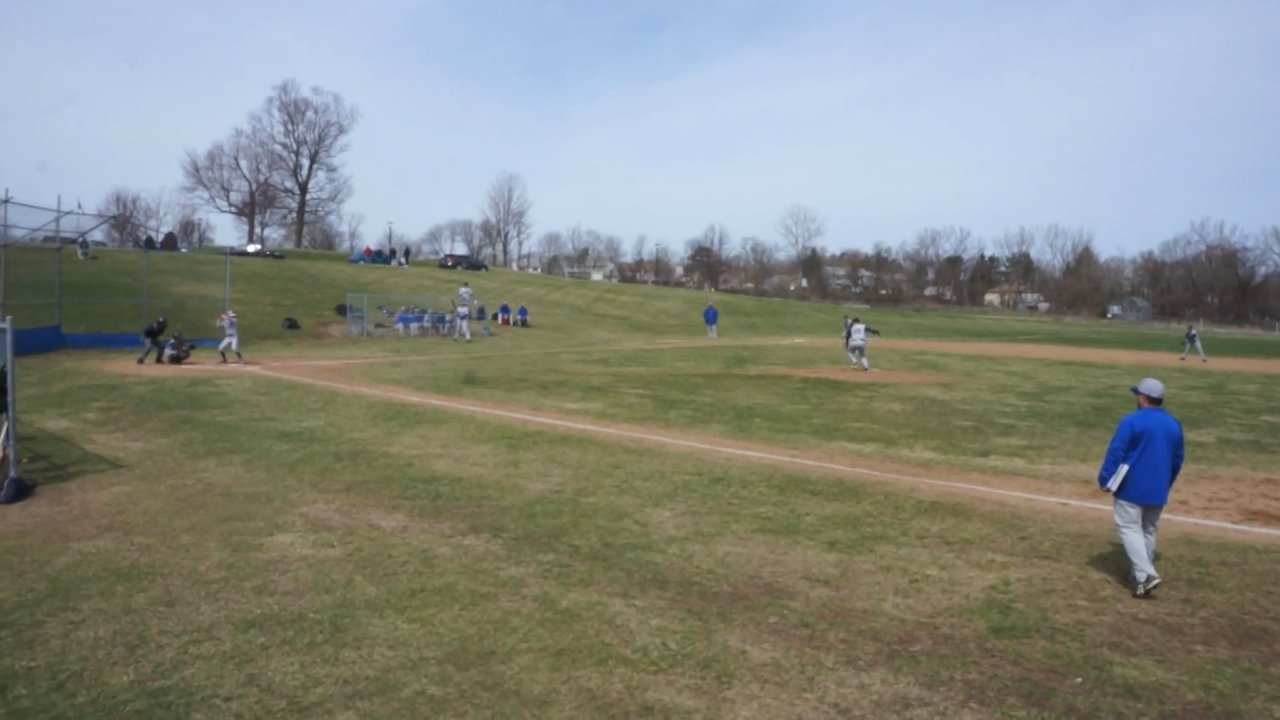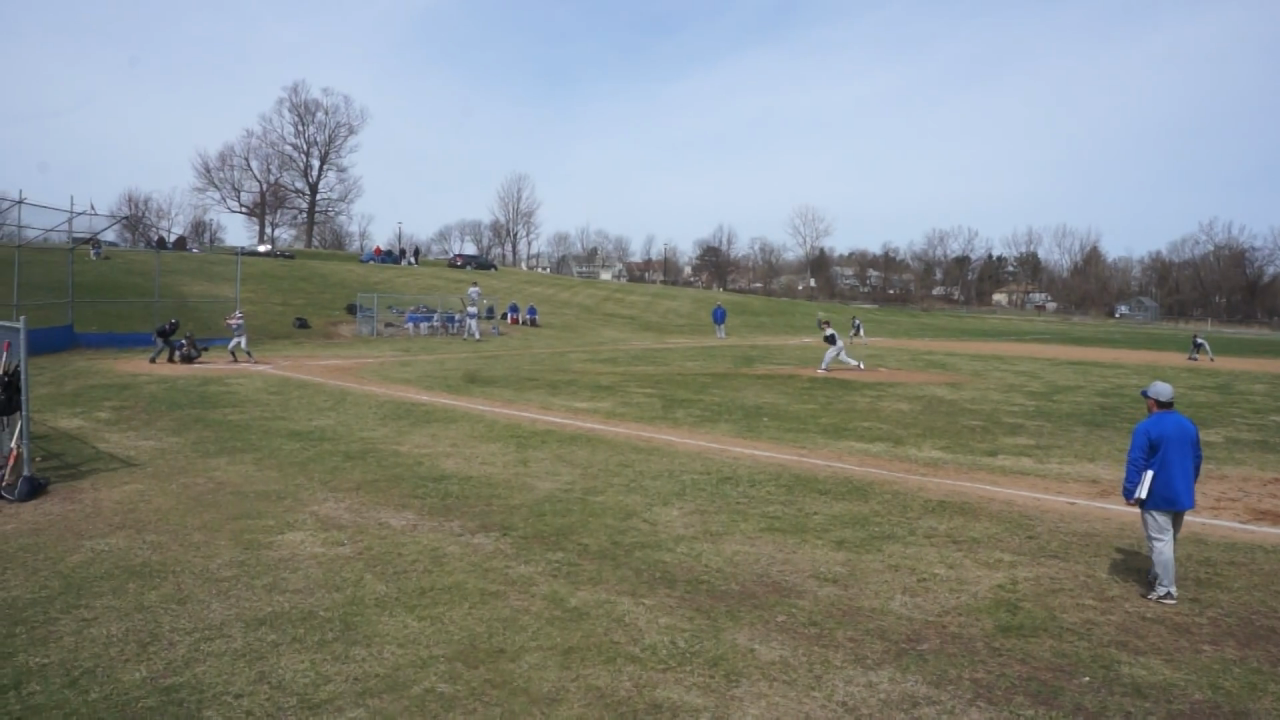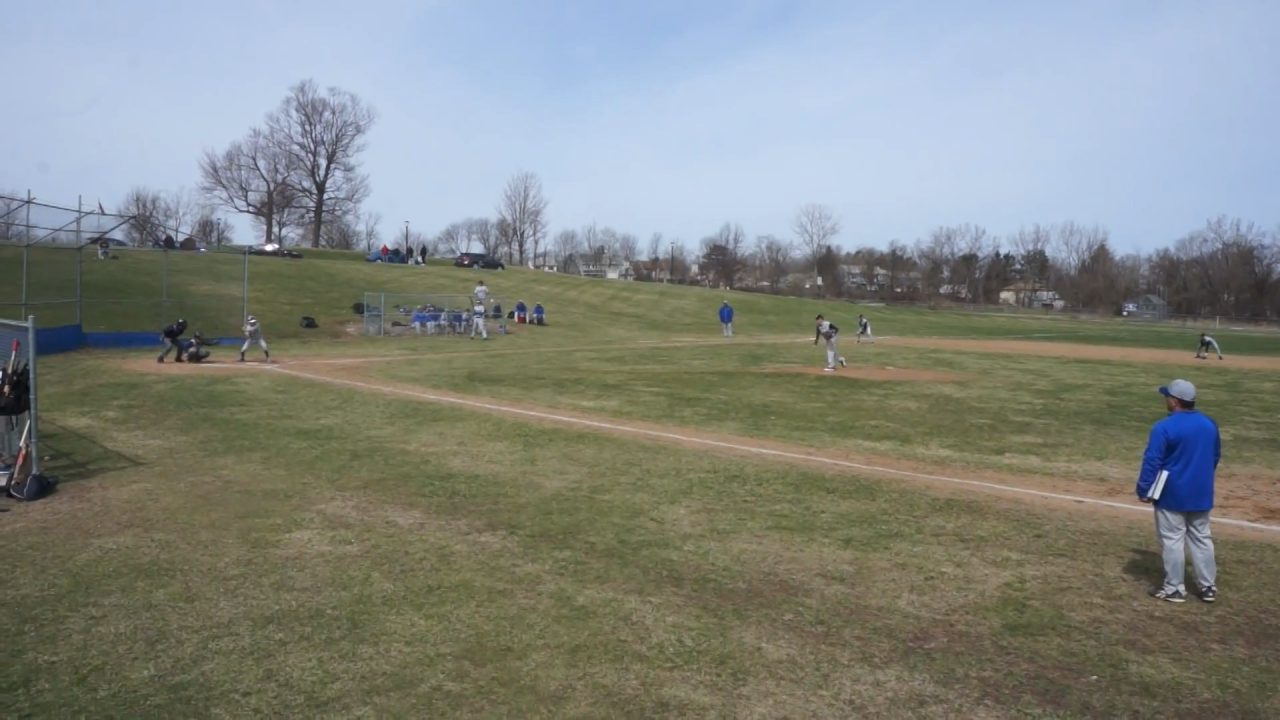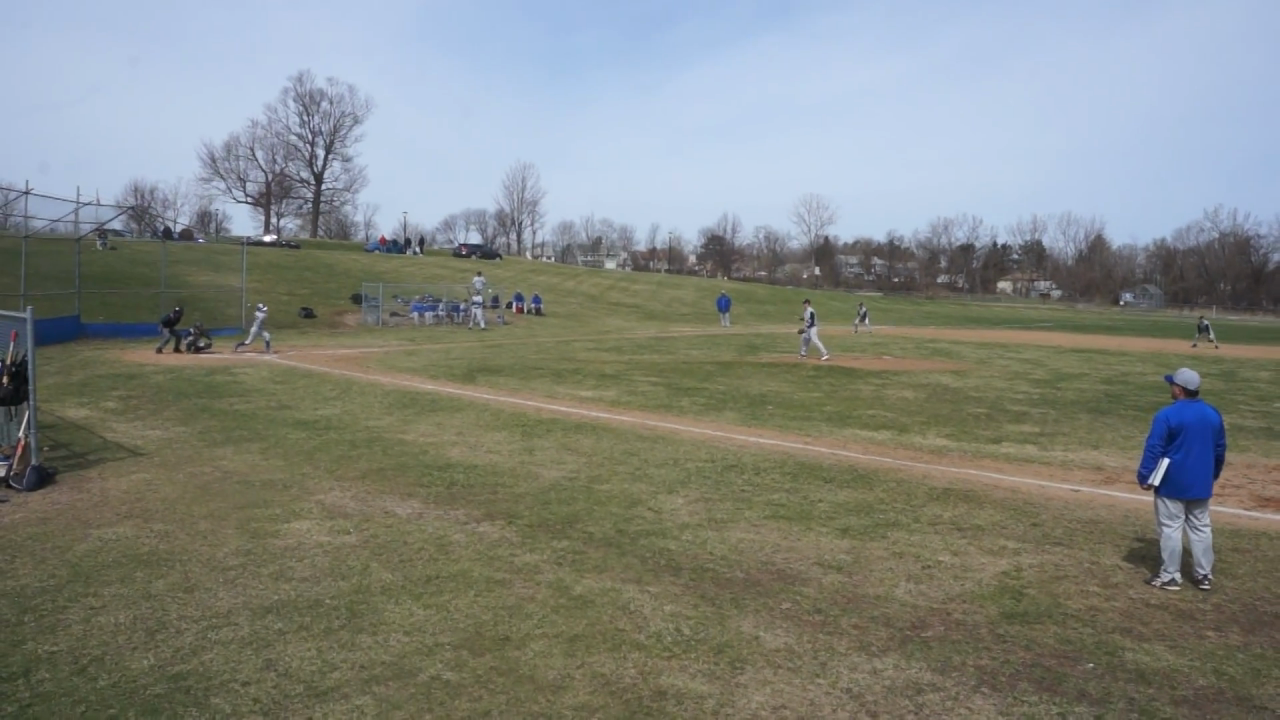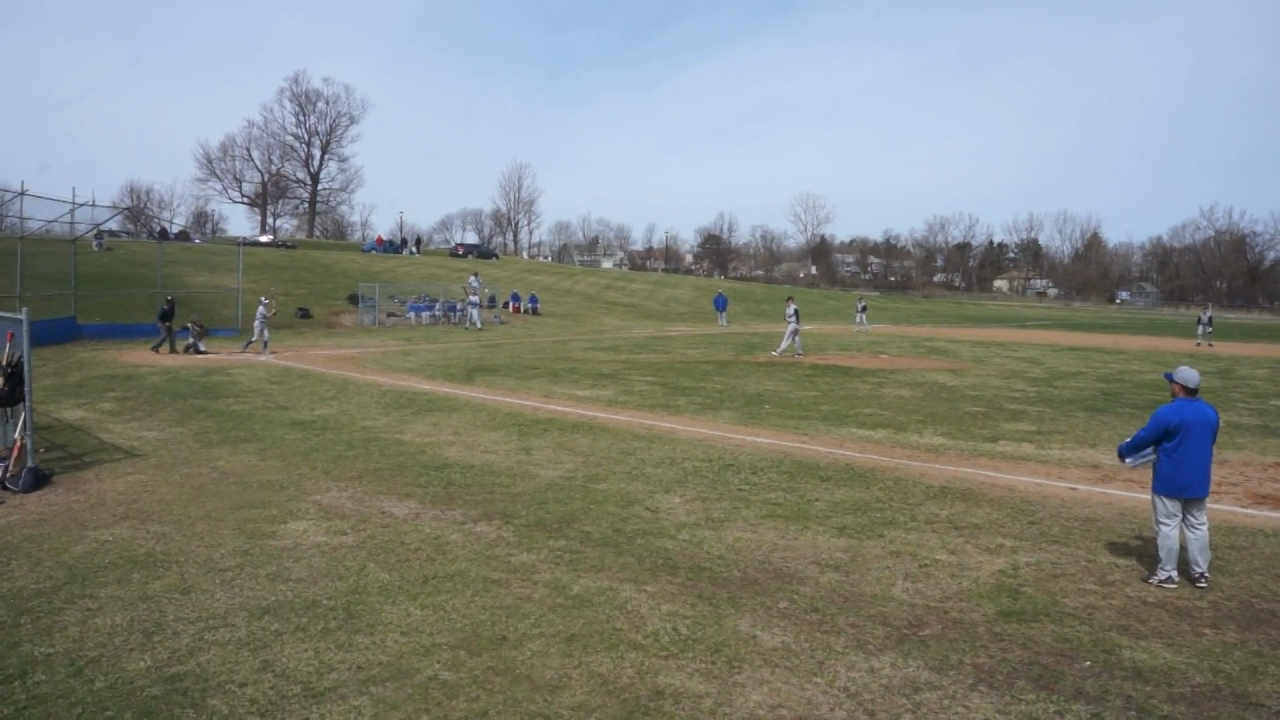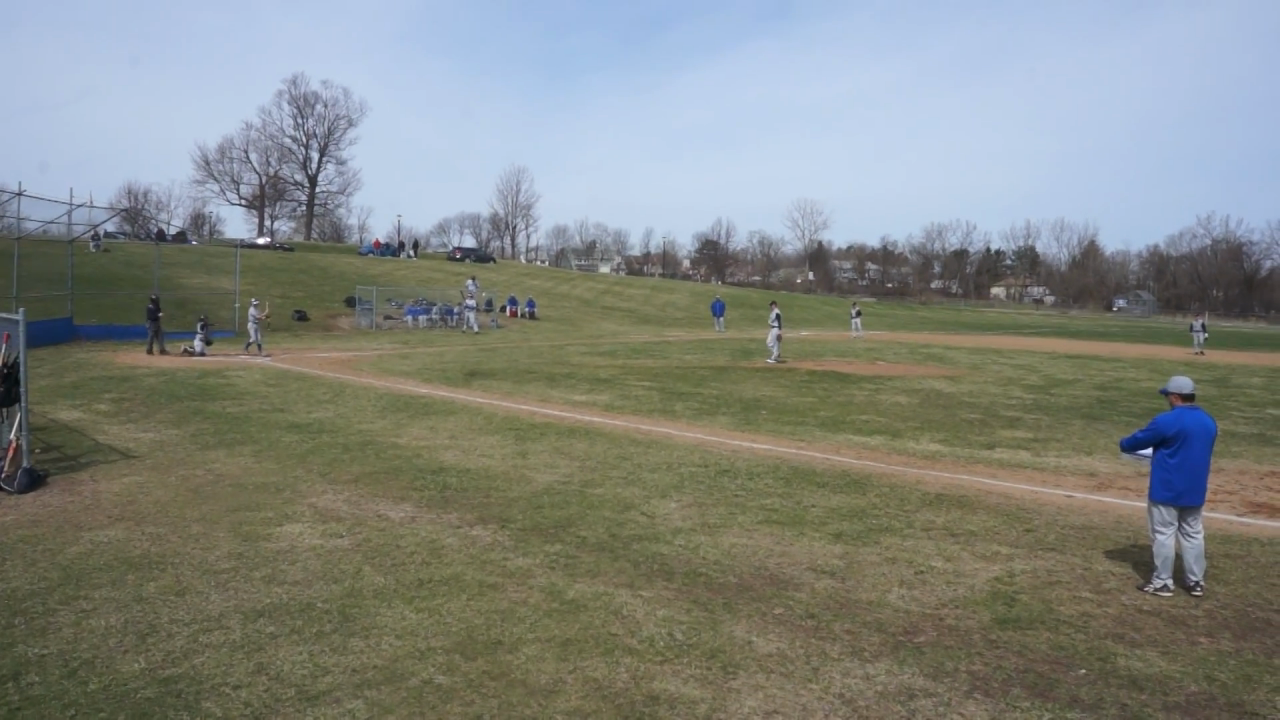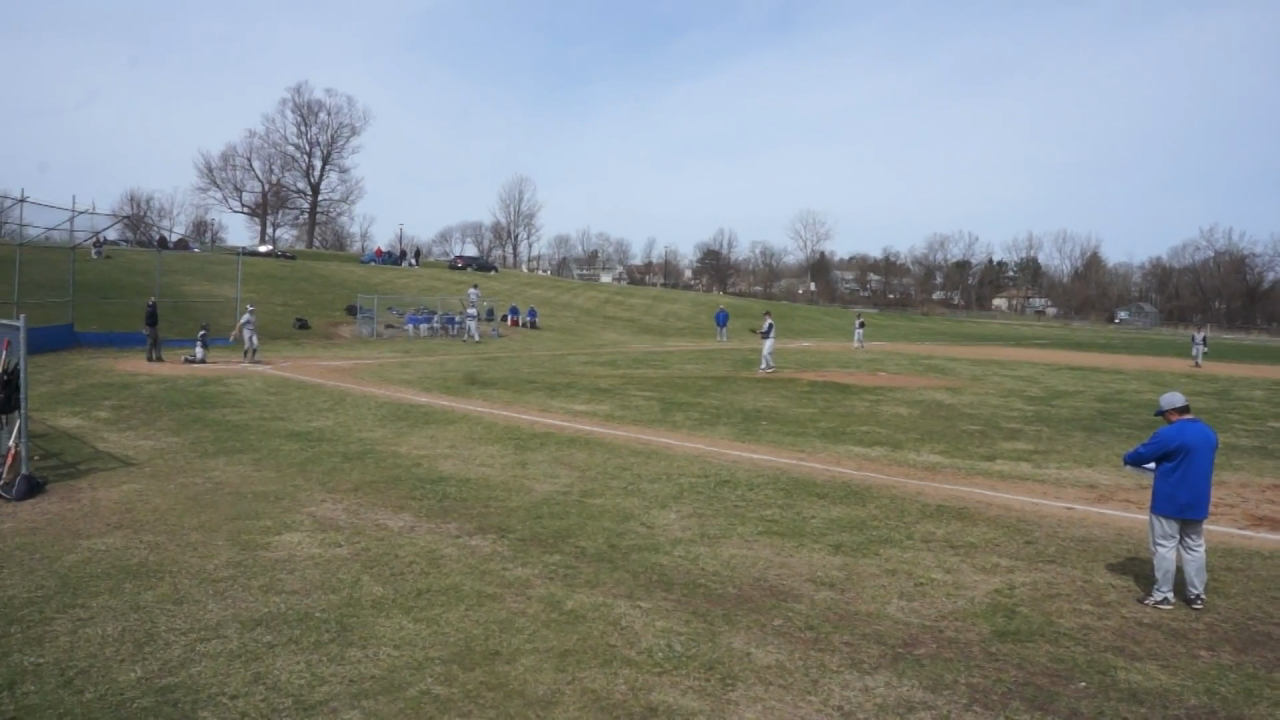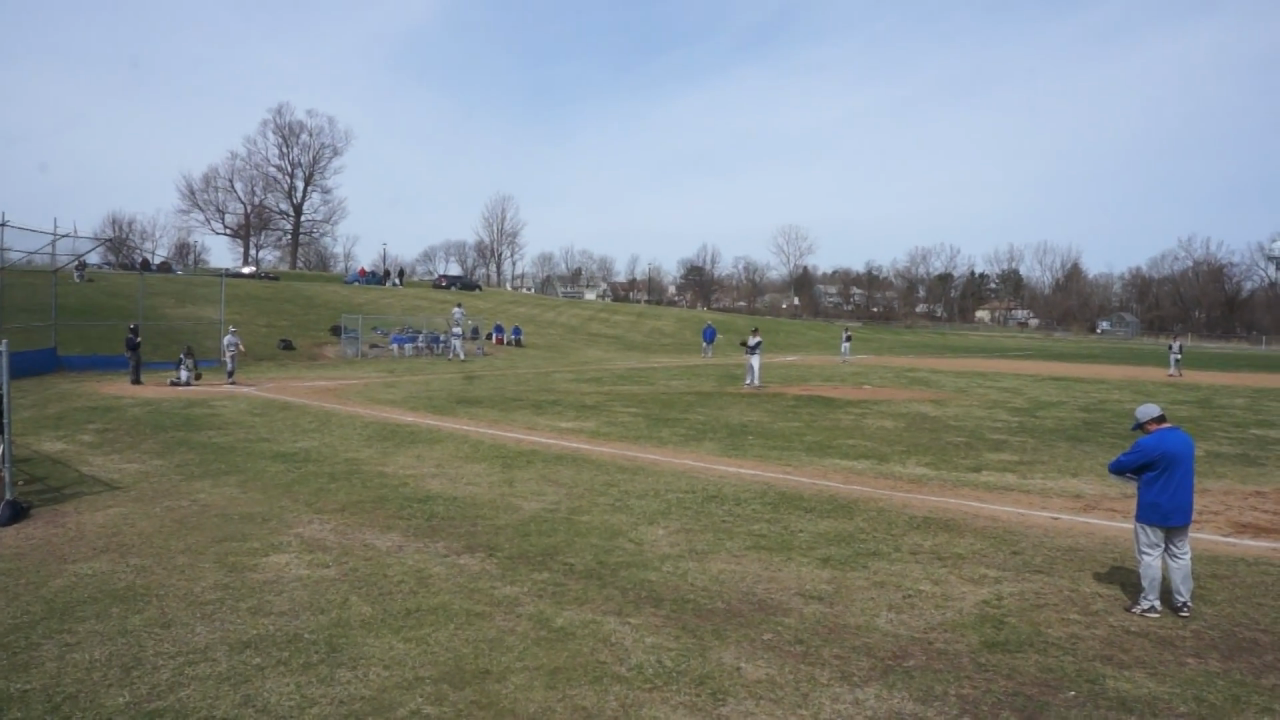
dt=0.5s
person 1, frame 1
left shoulder: (1132, 421)
right shoulder: (1174, 424)
left elbow: (1116, 452)
right elbow: (1178, 458)
left wrist: (1105, 479)
right wrist: (1168, 481)
left hip: (1131, 487)
right hip: (1158, 490)
left knee: (1130, 530)
right knee: (1148, 532)
left ankle: (1147, 576)
right ankle: (1141, 574)
person 1, frame 2
left shoulder: (1146, 427)
right shoulder: (1189, 425)
left elbow: (1136, 463)
right elbow: (1197, 458)
left wrist: (1131, 492)
left hip: (1157, 494)
right hip: (1182, 493)
left knee: (1160, 540)
right knee: (1169, 538)
left ankle: (1165, 590)
right ankle: (1159, 577)
person 1, frame 3
left shoulder: (1165, 427)
right shoulder: (1210, 425)
left elbow: (1152, 461)
right elbow: (1215, 457)
left wrist: (1144, 489)
left hip: (1172, 495)
right hip: (1201, 494)
left knee: (1172, 541)
right knee: (1202, 539)
left ankle: (1174, 588)
right ankle: (1208, 587)
person 1, frame 4
left shoulder: (1167, 415)
right shoulder: (1213, 414)
left elbow: (1153, 449)
right elbow: (1220, 449)
left wrist: (1144, 476)
right wrist: (1214, 474)
left hip: (1172, 484)
right hip: (1201, 483)
left knee: (1170, 529)
right knee: (1201, 528)
left ankle: (1170, 576)
right ankle: (1204, 575)
person 1, frame 5
left shoulder: (1167, 413)
right shoulder: (1211, 413)
left elbow: (1144, 439)
left wrist: (1123, 450)
left hip: (1170, 482)
right hip: (1199, 481)
left knee: (1168, 527)
right knee: (1198, 526)
left ankle: (1167, 574)
right ankle: (1201, 573)
person 1, frame 6
left shoulder: (1166, 420)
right shoulder: (1209, 422)
left elbow: (1140, 440)
left wrist: (1123, 444)
left hip: (1167, 490)
right hip: (1195, 490)
left knee: (1163, 535)
right knee: (1193, 534)
left ankle: (1162, 582)
right ankle: (1196, 582)
person 1, frame 7
left shoulder: (1168, 434)
right shoulder: (1209, 434)
left elbow: (1139, 456)
left wrist: (1126, 458)
left hip: (1168, 502)
right hip: (1197, 502)
left knee: (1164, 548)
right knee: (1194, 547)
left ankle: (1163, 595)
right ankle: (1197, 595)
person 1, frame 8
left shoulder: (1149, 444)
right shoulder: (1186, 440)
left elbow: (1118, 466)
left wrist: (1112, 467)
right wrist: (1141, 472)
left hip: (1153, 511)
right hip: (1181, 510)
left knee: (1150, 556)
right knee: (1180, 555)
left ankle: (1150, 603)
right ankle: (1183, 602)
